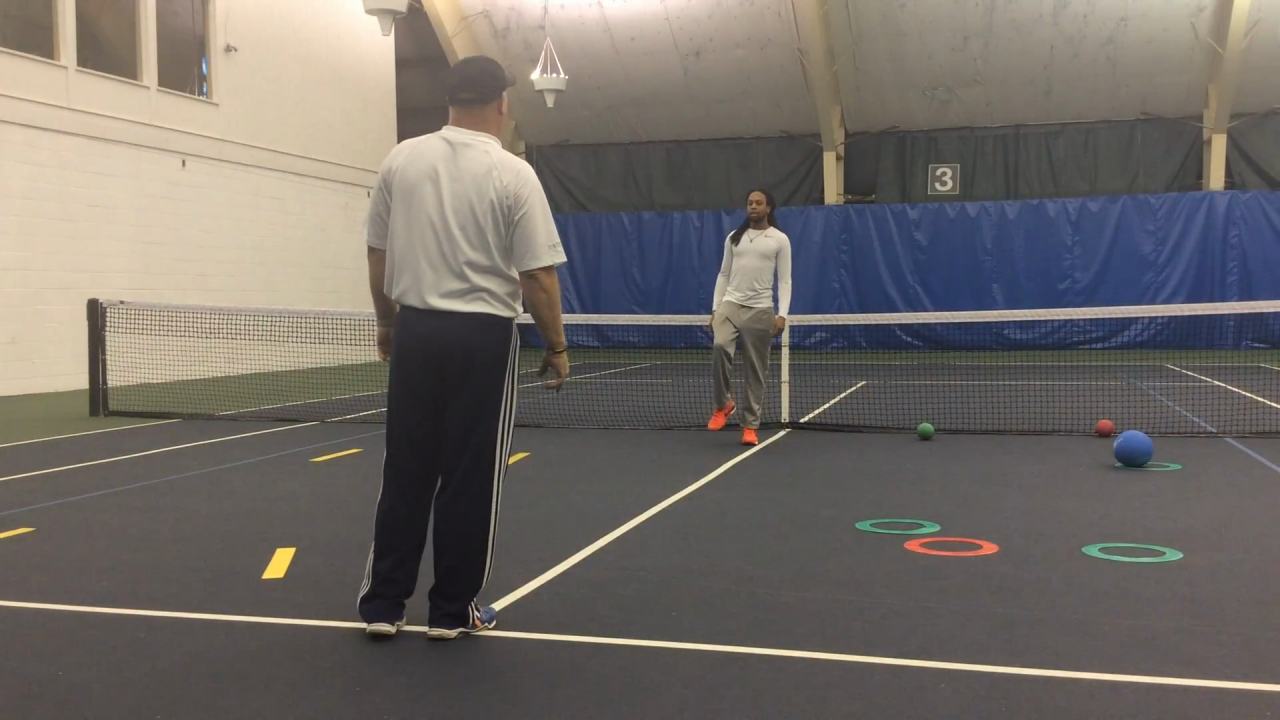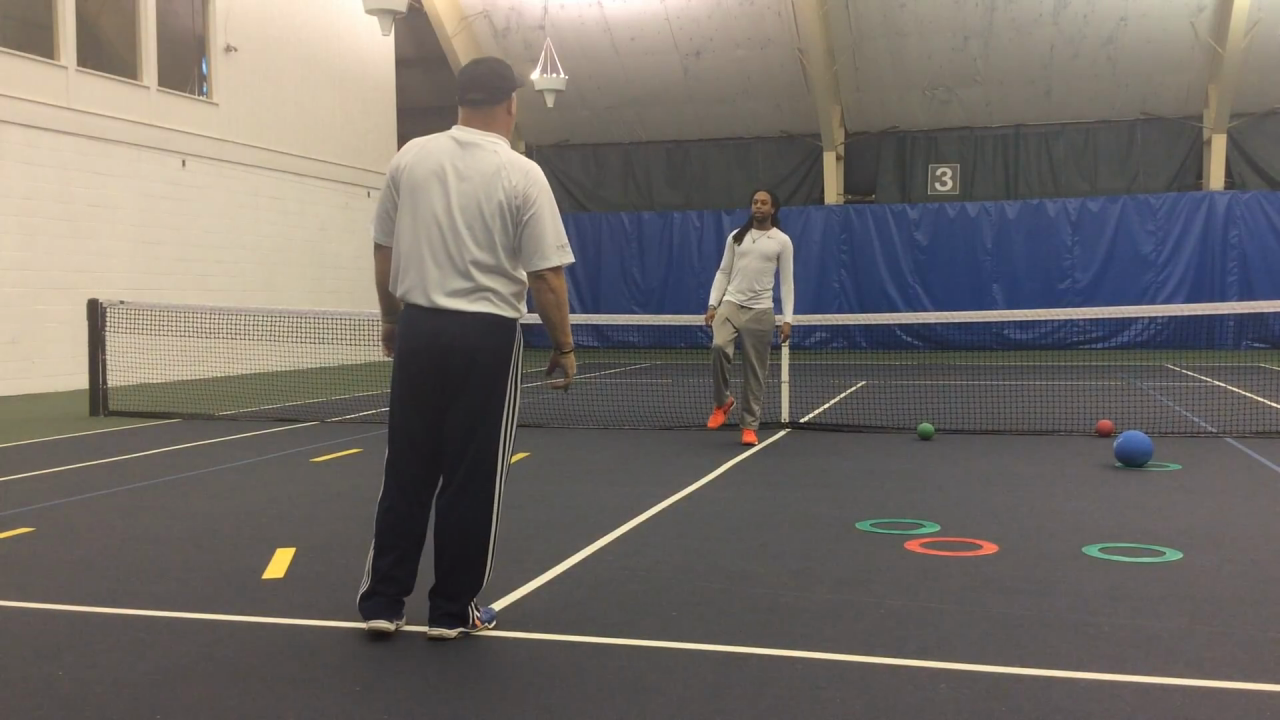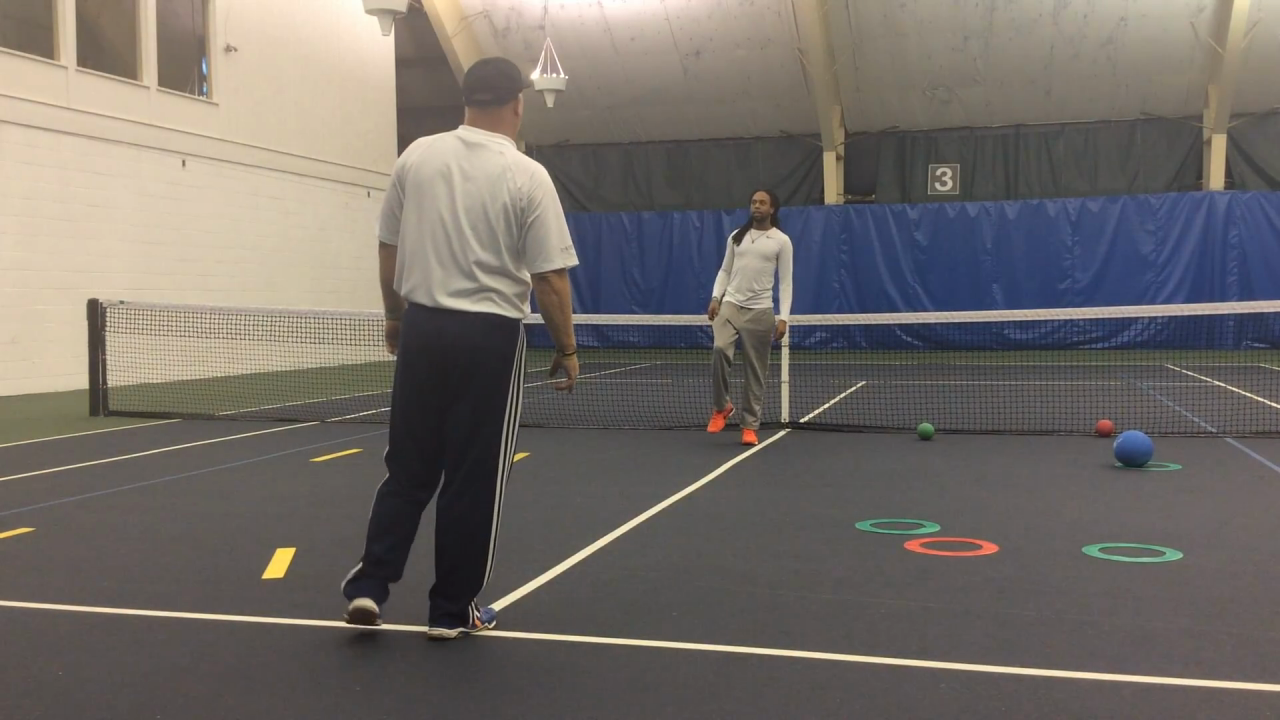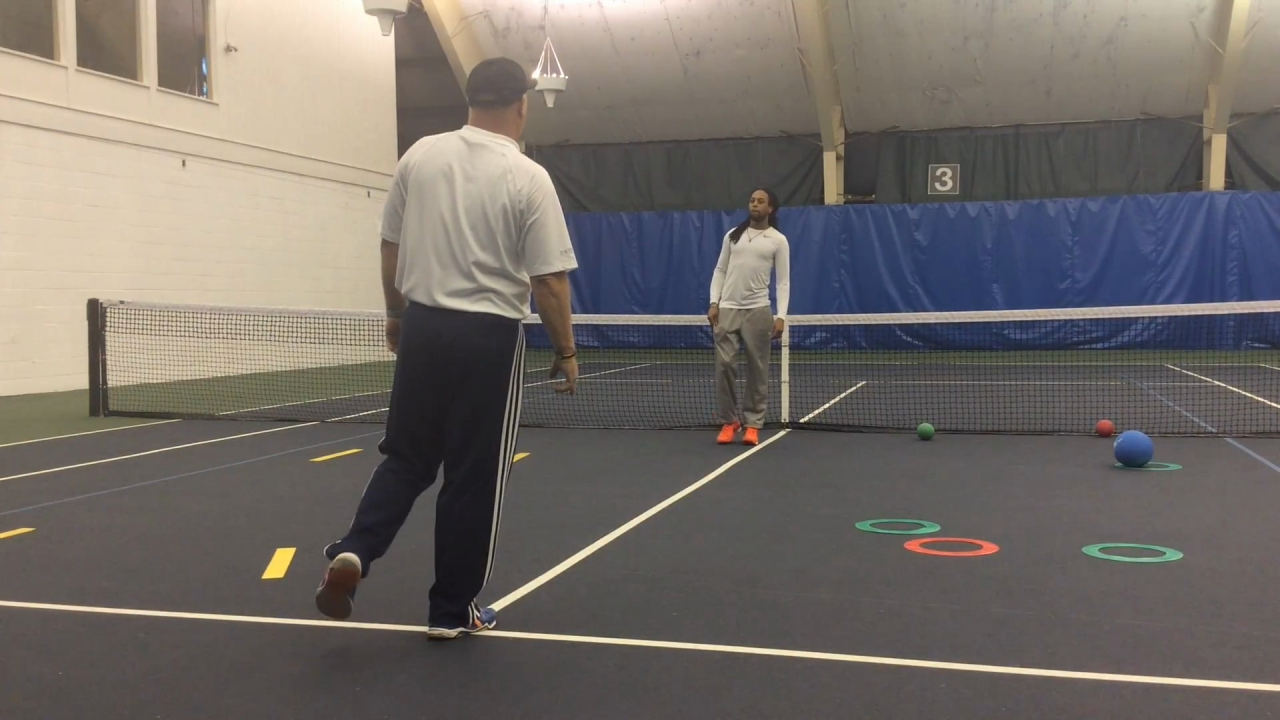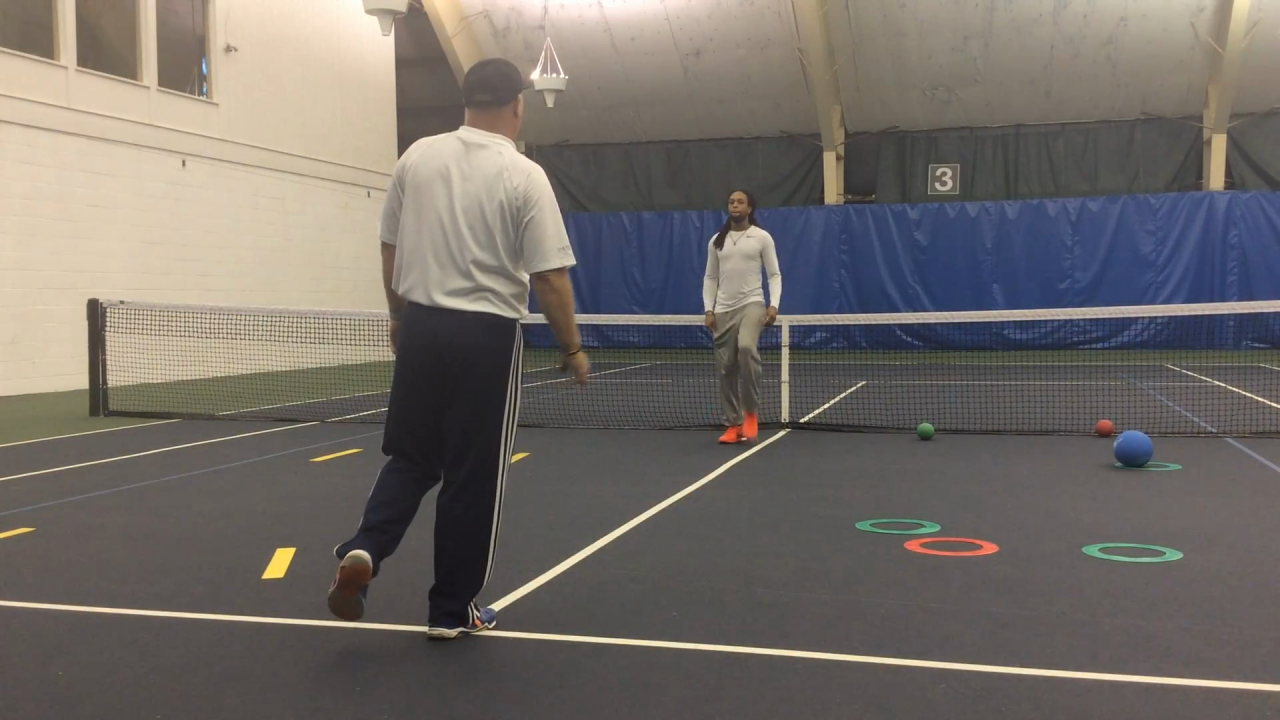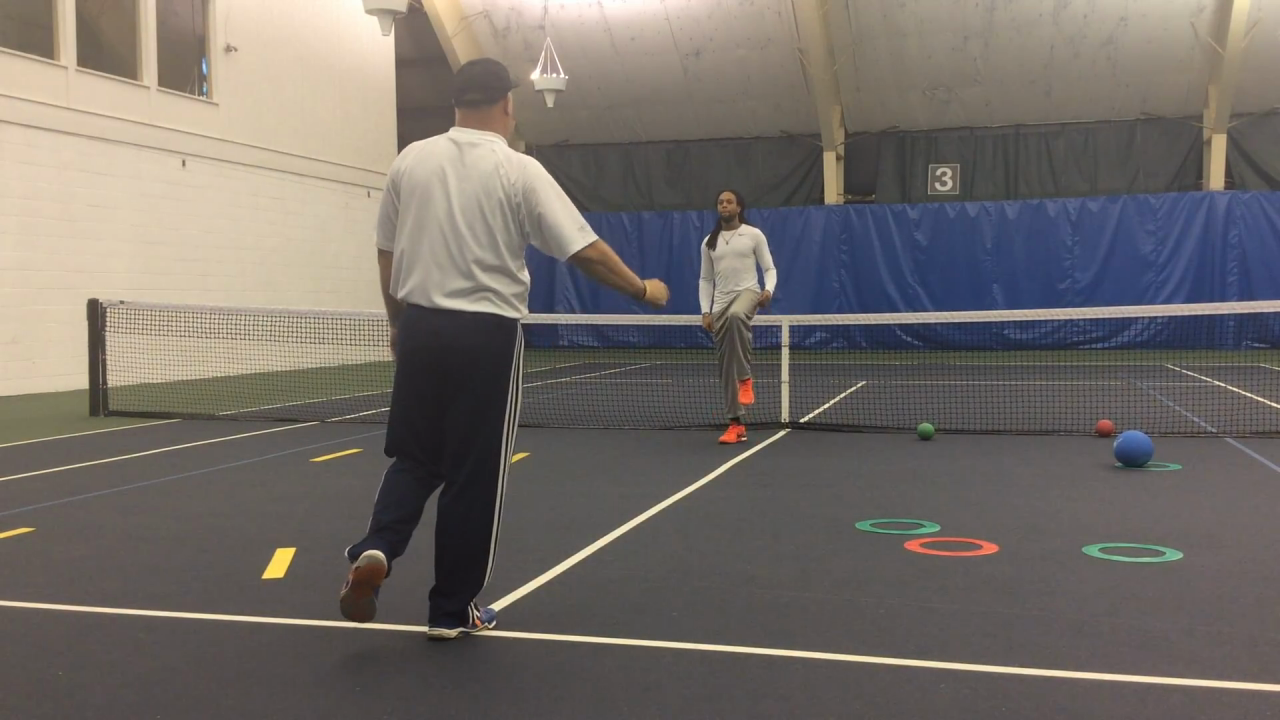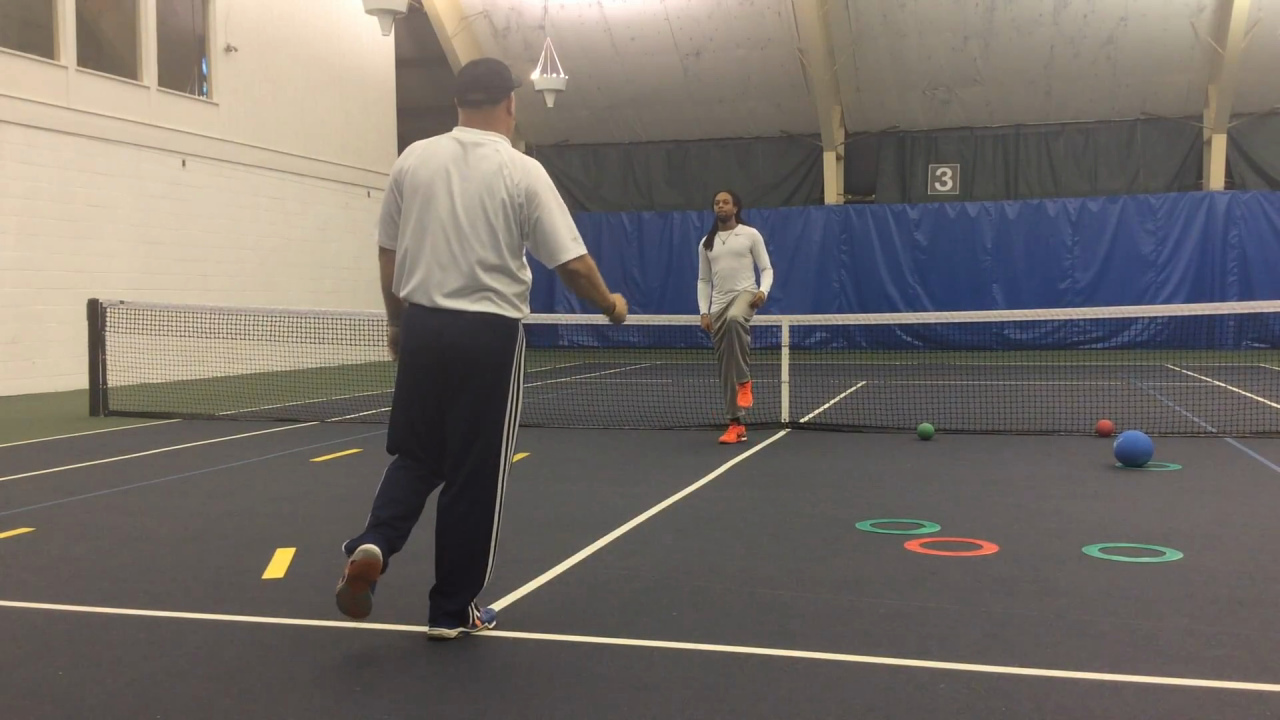
dt=0.4s
person 1, frame 1
left shoulder: (401, 158)
right shoulder: (512, 173)
left elbow: (377, 253)
right elbow: (537, 274)
left wrist: (386, 321)
right wrist: (556, 345)
left hip: (415, 331)
right hip: (482, 336)
left knee: (405, 474)
right knee: (468, 480)
left ankle: (383, 603)
right ankle: (452, 610)
person 1, frame 2
left shoulder: (409, 157)
right shoulder: (521, 174)
left elbow: (383, 251)
right elbow: (546, 275)
left wrist: (390, 319)
right wrist: (563, 346)
left hip: (418, 330)
right hip: (486, 337)
left knee: (406, 474)
right knee: (470, 480)
left ankle: (381, 600)
right ankle: (452, 610)
person 1, frame 3
left shoulder: (415, 156)
right shoulder: (527, 175)
left elbow: (389, 251)
right elbow: (550, 279)
left wrist: (395, 317)
right wrist: (567, 349)
left hip: (422, 329)
right hip: (488, 336)
left knee: (408, 470)
right knee: (473, 480)
left ankle: (369, 585)
right ankle: (452, 610)
person 1, frame 4
left shoulder: (419, 156)
right shoulder: (529, 177)
left elbow: (390, 247)
right elbow: (549, 281)
left wrist: (395, 314)
right wrist: (566, 352)
left hip: (422, 327)
right hip: (488, 336)
left knee: (405, 459)
right knee: (473, 479)
left ankle: (353, 553)
right ankle: (452, 610)
person 1, frame 5
left shoulder: (416, 157)
right shoulder: (523, 175)
left elbow: (391, 249)
right elbow: (550, 277)
left wrist: (400, 316)
right wrist: (573, 349)
left hip: (423, 327)
right hip: (485, 335)
left knee: (410, 460)
right knee: (473, 478)
left ankle: (363, 552)
right ankle: (453, 610)
person 1, frame 6
left shoulder: (409, 160)
right shoulder: (519, 171)
left elbow: (386, 255)
right elbow: (587, 252)
left wrist: (398, 322)
right wrist: (643, 290)
left hip: (422, 329)
right hip: (486, 335)
left knee: (413, 459)
right knee: (473, 478)
left ankle: (375, 550)
right ankle: (452, 609)
person 1, frame 7
left shoulder: (413, 159)
right shoulder: (522, 172)
left elbow: (388, 254)
right elbow: (572, 265)
left wrist: (397, 322)
right wrist: (611, 305)
left hip: (423, 328)
right hip: (488, 335)
left knee: (415, 457)
right knee: (474, 478)
left ankle: (371, 546)
right ankle: (452, 609)
person 2, frame 1
left shoulder: (780, 240)
right shoulder: (734, 237)
left elbow: (784, 281)
right elbow: (723, 275)
left wrist: (782, 314)
right wrist: (715, 309)
left hip: (760, 310)
right hip: (730, 304)
left knee: (755, 370)
right knee: (721, 347)
left ankle: (750, 426)
right ankle: (723, 405)
person 2, frame 2
left shoulder: (782, 241)
right shoulder: (736, 237)
left elbow: (787, 282)
right elbow: (723, 273)
left wrist: (787, 319)
right wrist: (712, 304)
left hip: (761, 311)
right hip: (731, 304)
left knee: (755, 371)
right knee: (719, 346)
left ankle: (750, 427)
right ankle: (722, 402)
person 2, frame 3
left shoulder: (782, 241)
right shoulder: (737, 236)
left elbow: (786, 282)
right elbow: (725, 271)
left wrist: (783, 317)
right wrist: (716, 297)
left hip: (760, 311)
right hip: (730, 305)
left knee: (755, 369)
right knee: (720, 350)
left ankle: (750, 427)
right ankle: (722, 407)
person 2, frame 4
left shoulder: (778, 240)
right shoulder: (733, 235)
left elbow: (783, 281)
right elbow: (720, 271)
left wrist: (781, 316)
right wrist: (714, 302)
left hip: (758, 310)
right hip: (727, 308)
left knee: (757, 368)
right knee: (724, 365)
left ankle: (752, 425)
right ankle: (730, 422)
person 2, frame 5
left shoulder: (762, 238)
right shoulder: (717, 241)
left elbow: (774, 274)
right elbow: (710, 278)
left wrist: (773, 305)
right wrist: (709, 310)
left hip: (752, 303)
right hip: (723, 310)
left knee: (747, 350)
right knee: (725, 369)
left ankle: (750, 415)
right ankle: (735, 424)
person 2, frame 6
left shoulder: (754, 235)
right shoulder: (709, 242)
left elbow: (769, 268)
right elbow: (705, 279)
left wrist: (769, 290)
right wrist: (705, 312)
left hip: (747, 293)
right hip: (720, 305)
left knee: (737, 315)
right knee: (725, 366)
left ankle: (746, 378)
right ankle: (736, 424)
person 2, frame 7
left shoulder: (751, 235)
right shoulder: (706, 242)
left elbow: (766, 268)
right elbow: (703, 280)
left wrist: (763, 291)
right wrist: (704, 312)
left hip: (745, 295)
right hip: (718, 307)
left knee: (735, 319)
right knee: (725, 367)
left ankle: (745, 381)
right ankle: (736, 424)
